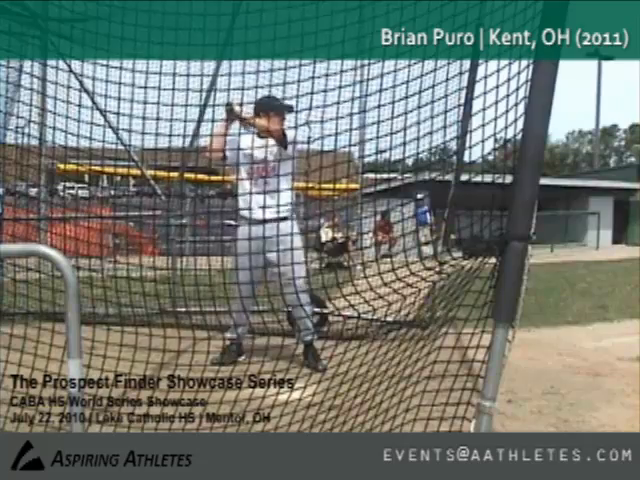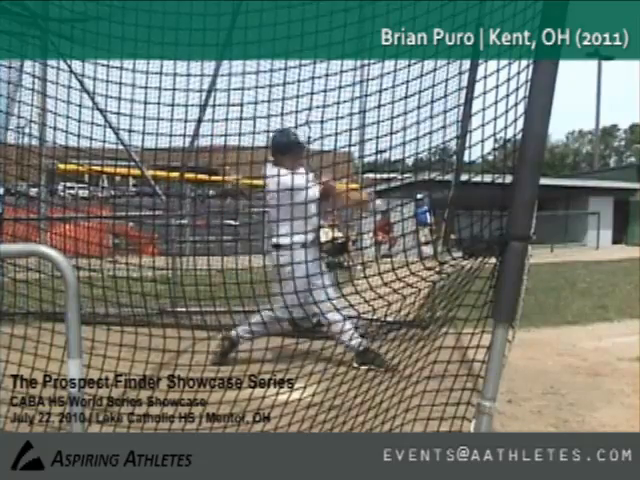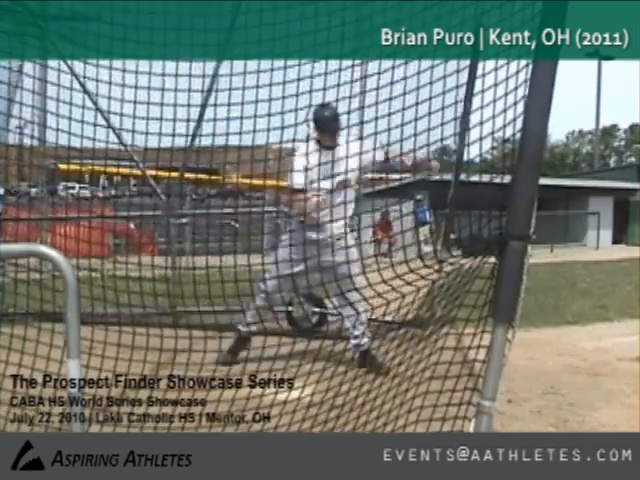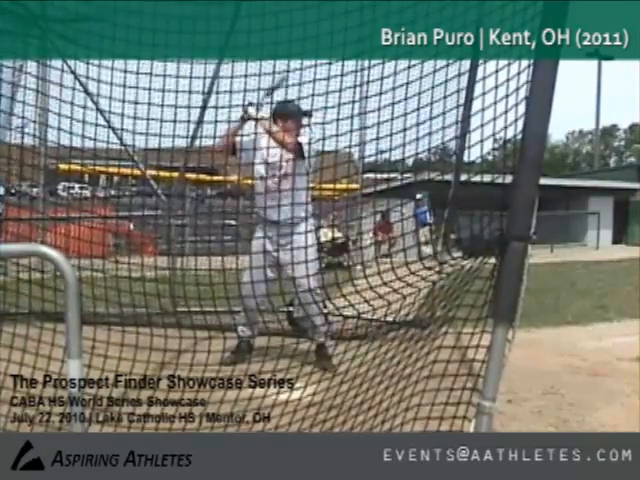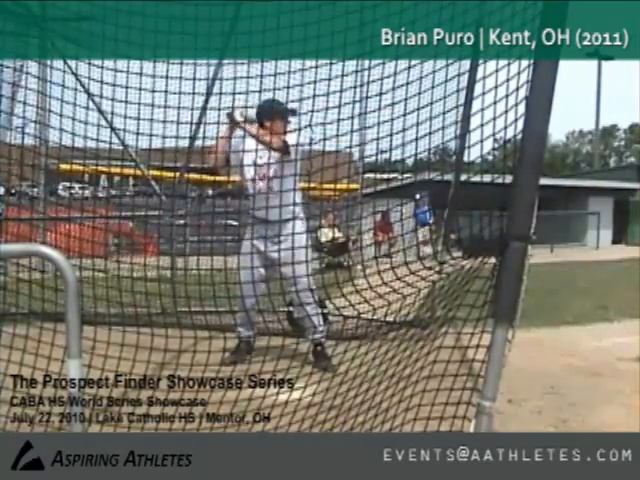
dt=1s
person 1, frame 1
left shoulder: (289, 139)
right shoulder: (241, 142)
left elbow: (274, 130)
right elbow: (214, 153)
left wrist: (242, 117)
right wrist: (228, 121)
left hip: (283, 225)
right hip: (249, 226)
left knee: (296, 285)
right knee: (244, 287)
left ankle: (308, 345)
right ankle: (235, 342)
person 1, frame 2
left shoulder: (270, 171)
right shoulder: (298, 176)
right elbow: (327, 192)
left hip: (306, 247)
right hip: (292, 251)
left knee: (324, 300)
right knee: (287, 310)
left ankle: (360, 348)
right ankle: (233, 337)
person 1, frame 3
left shoulder: (353, 149)
right shoulder: (302, 154)
left elbow: (379, 158)
right elbow: (296, 199)
right wrist: (316, 220)
left hip: (338, 233)
right hip: (304, 232)
left knee: (348, 291)
right knee: (272, 284)
left ankle: (363, 351)
right ankle: (243, 336)
person 1, frame 4
left shoulder: (305, 145)
right shoulder: (259, 143)
left elbow: (287, 143)
right elbow: (225, 146)
left wrist: (258, 119)
right wrist: (243, 121)
left hip: (298, 229)
right hip: (266, 228)
left knee: (307, 288)
right knee: (251, 287)
left ankle: (322, 345)
right ankle: (245, 342)
person 1, frame 5
left shoulder: (293, 143)
right shoulder: (244, 145)
left elbow: (275, 146)
right elbow: (216, 161)
left wrist: (242, 124)
right wrist: (228, 130)
left hip: (289, 226)
right hip: (257, 227)
left knee: (302, 286)
right knee: (247, 288)
left ankle: (318, 345)
right ankle: (245, 342)
